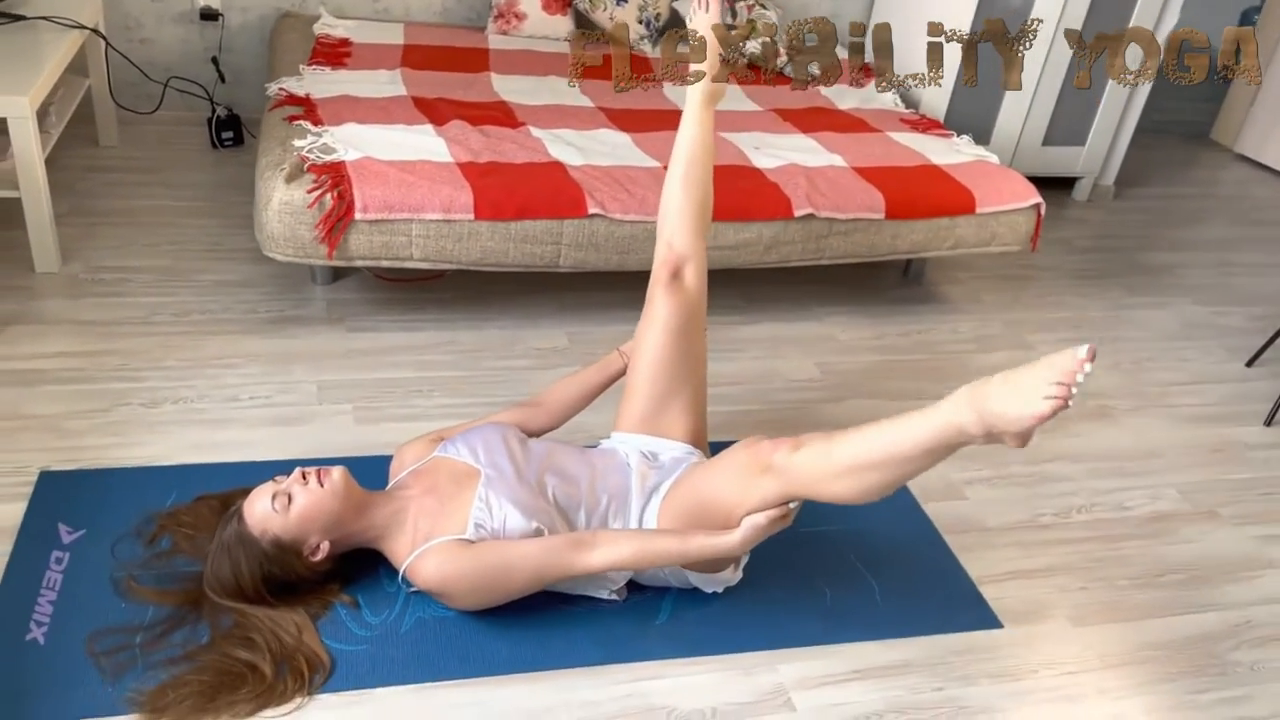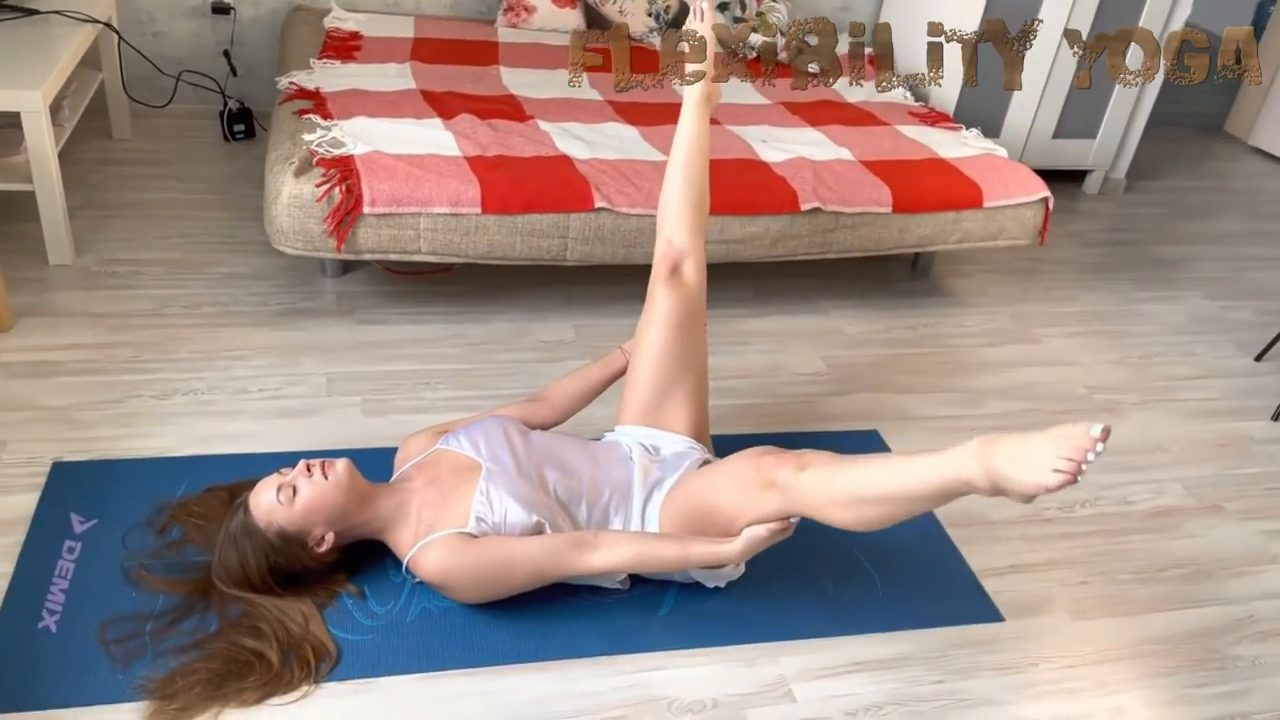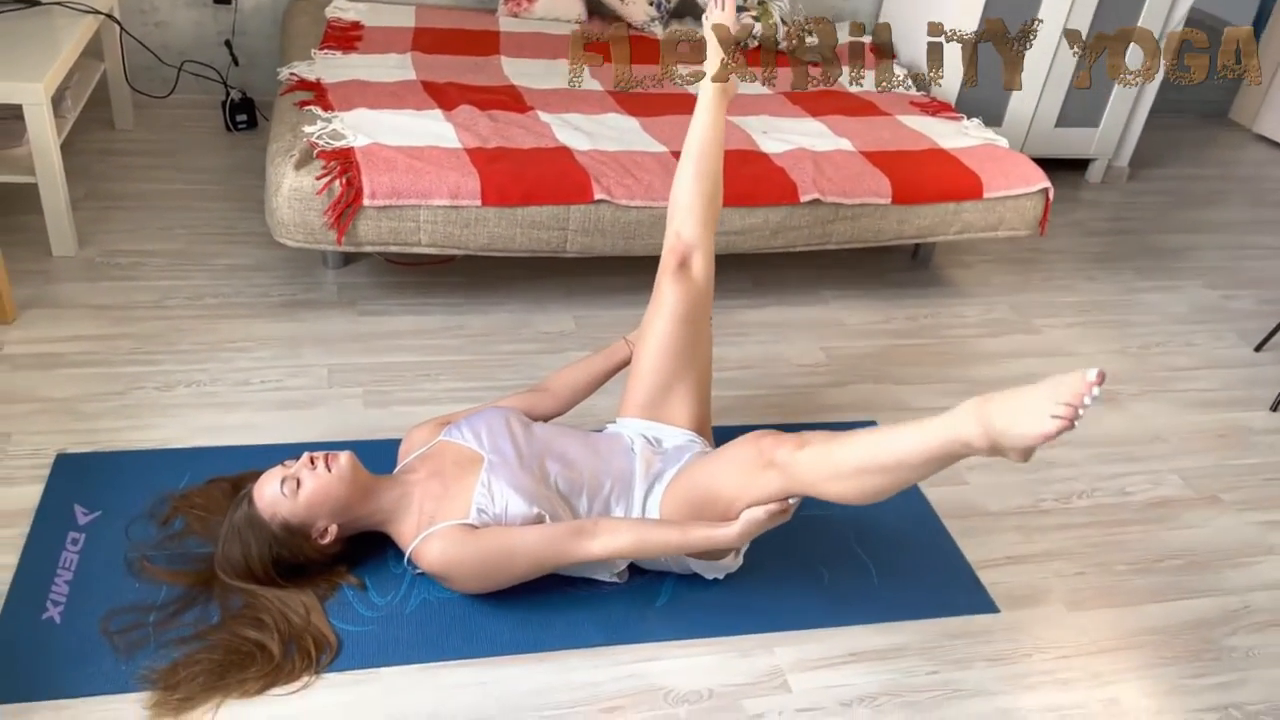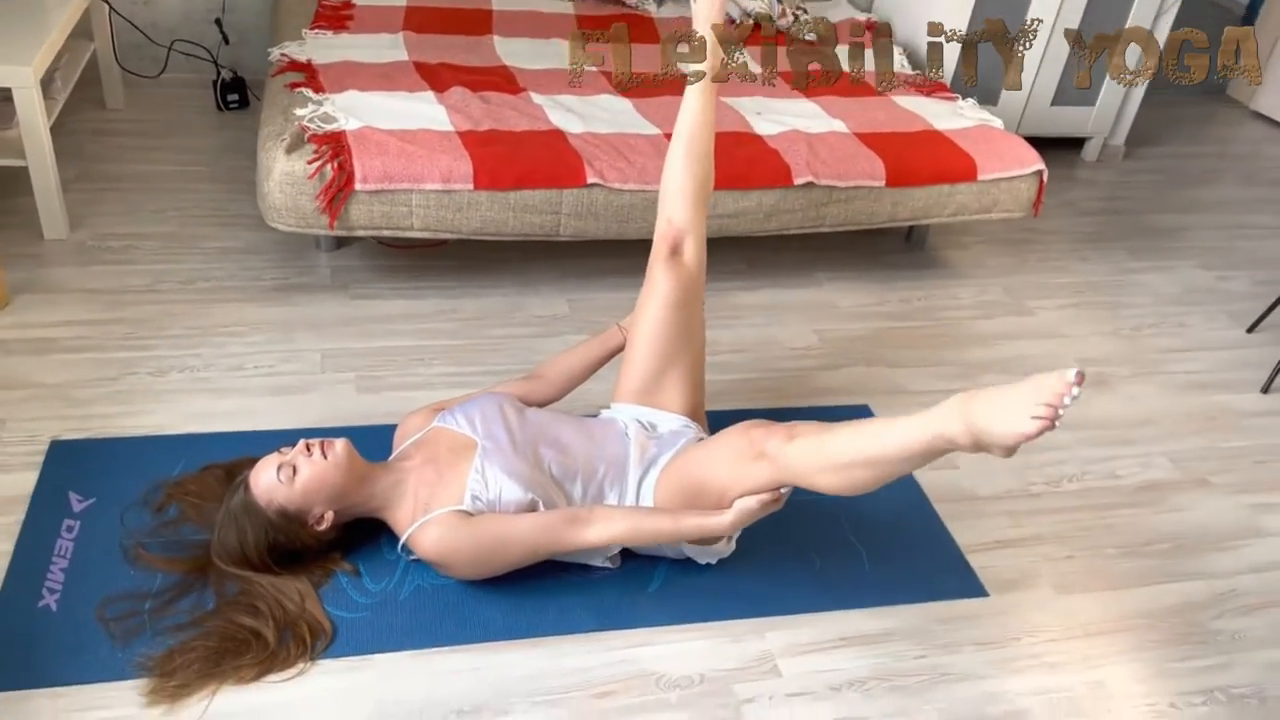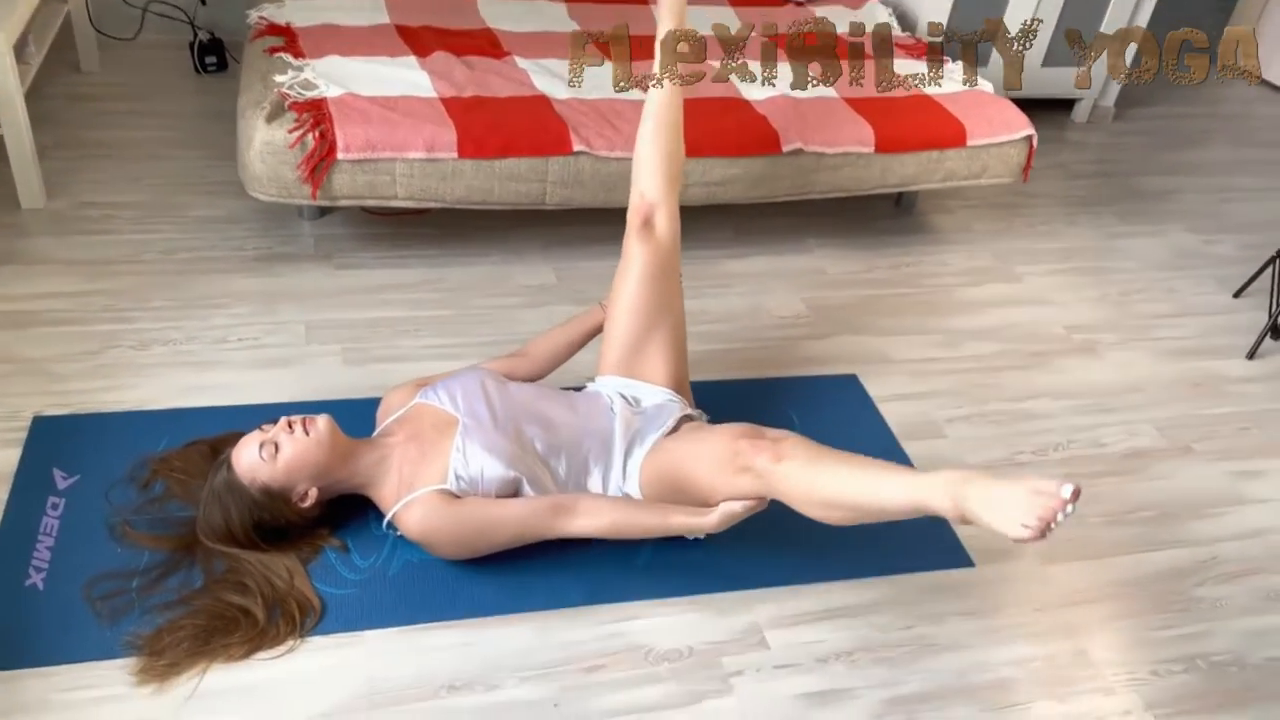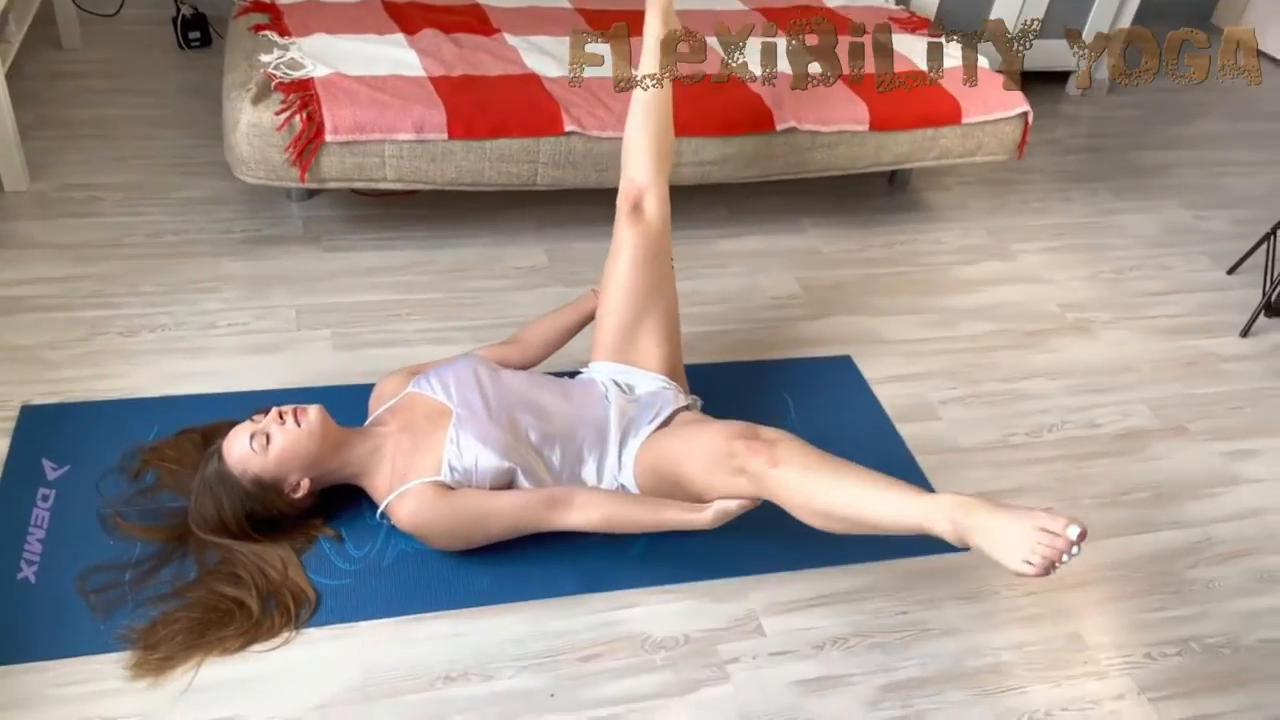
dt=0.2s
person 1, frame 1
left shoulder: (412, 460)
right shoulder: (437, 568)
left elbow: (528, 416)
right elbow: (588, 556)
left wrist: (625, 355)
right wrist: (729, 538)
left hip: (638, 461)
right hip: (670, 524)
left knee: (677, 270)
right knee: (775, 462)
right ankle: (975, 409)
person 1, frame 2
left shoulder: (416, 453)
right shoulder: (438, 560)
left elbow: (535, 411)
right elbow: (588, 554)
left wrist: (628, 354)
right wrist: (727, 549)
left hip: (644, 450)
right hip: (666, 508)
left knee: (677, 265)
right knee: (777, 474)
right ankle: (984, 460)
person 1, frame 3
left shoulder: (420, 444)
right shoulder: (441, 550)
left elbow: (535, 402)
right elbow: (583, 541)
left wrist: (628, 345)
right wrist: (726, 530)
left hip: (645, 443)
right hip: (668, 508)
left knee: (684, 257)
right knee: (777, 455)
right ankle: (981, 421)
person 1, frame 4
left shoulder: (413, 428)
right shoulder: (436, 538)
left elbow: (530, 386)
right elbow: (577, 528)
left wrist: (622, 330)
right wrist: (718, 520)
left hip: (638, 428)
right hip: (660, 493)
left knee: (677, 243)
right knee: (770, 445)
right ankle: (965, 419)
person 1, frame 5
left shoulder: (399, 405)
right shoulder: (420, 516)
left elbow: (514, 367)
right elbow: (561, 516)
left wrist: (608, 310)
right wrist: (704, 513)
left hip: (625, 403)
right hip: (644, 463)
left knee: (652, 217)
right knee: (755, 451)
right ankle: (960, 488)
person 1, frame 6
left shoulder: (392, 392)
right shoulder: (414, 507)
left elbow: (507, 356)
right elbow: (557, 508)
left wrist: (600, 294)
right wrist: (703, 512)
left hip: (619, 390)
right hip: (638, 453)
left knee: (641, 202)
right knee: (751, 453)
right ankle: (963, 516)
